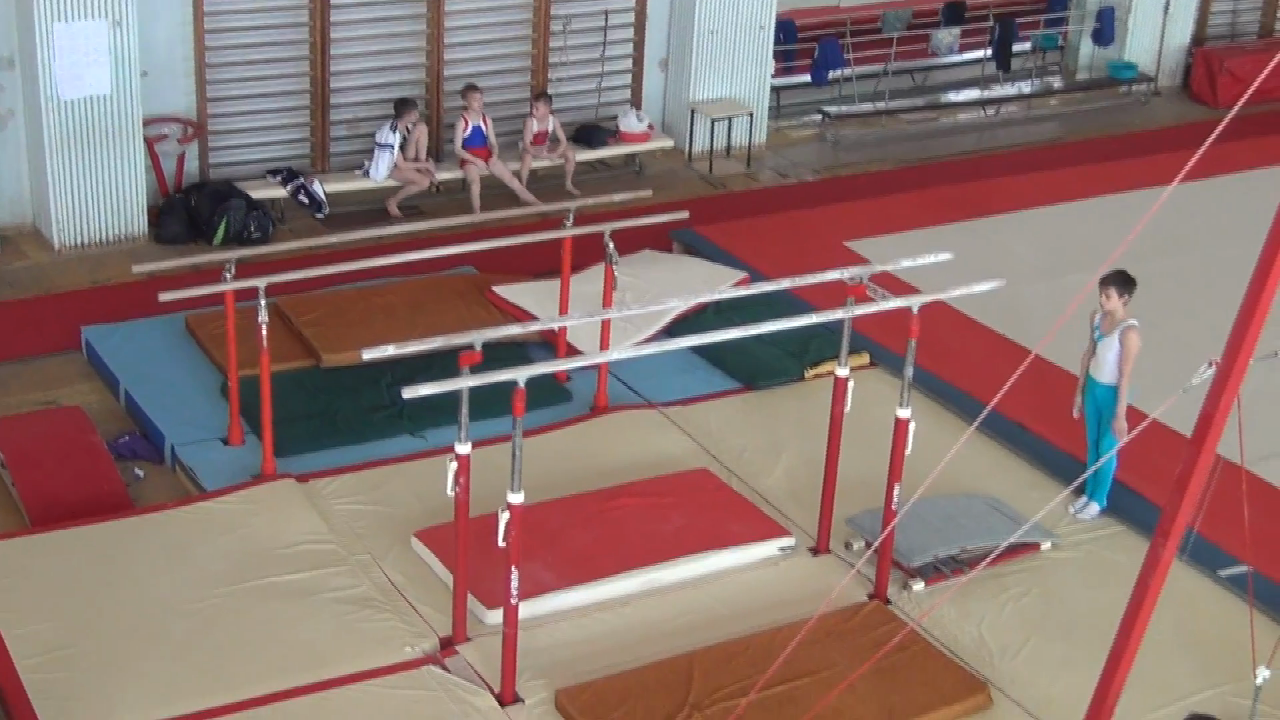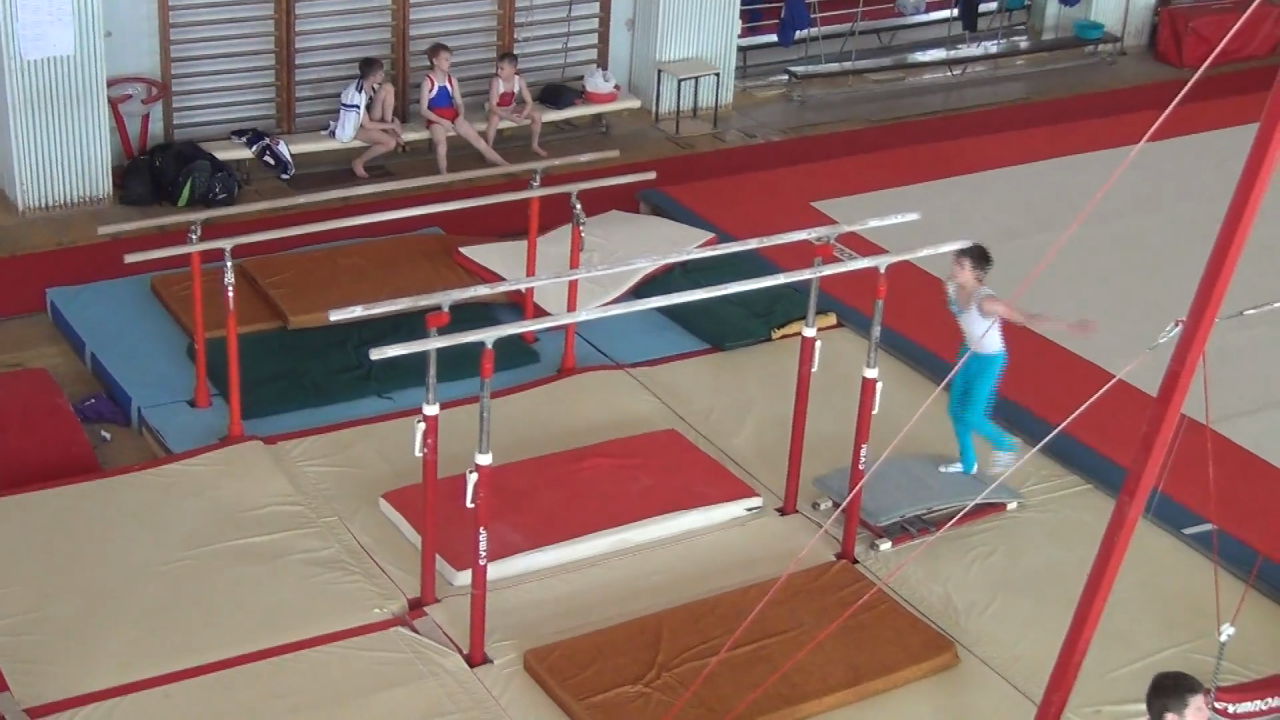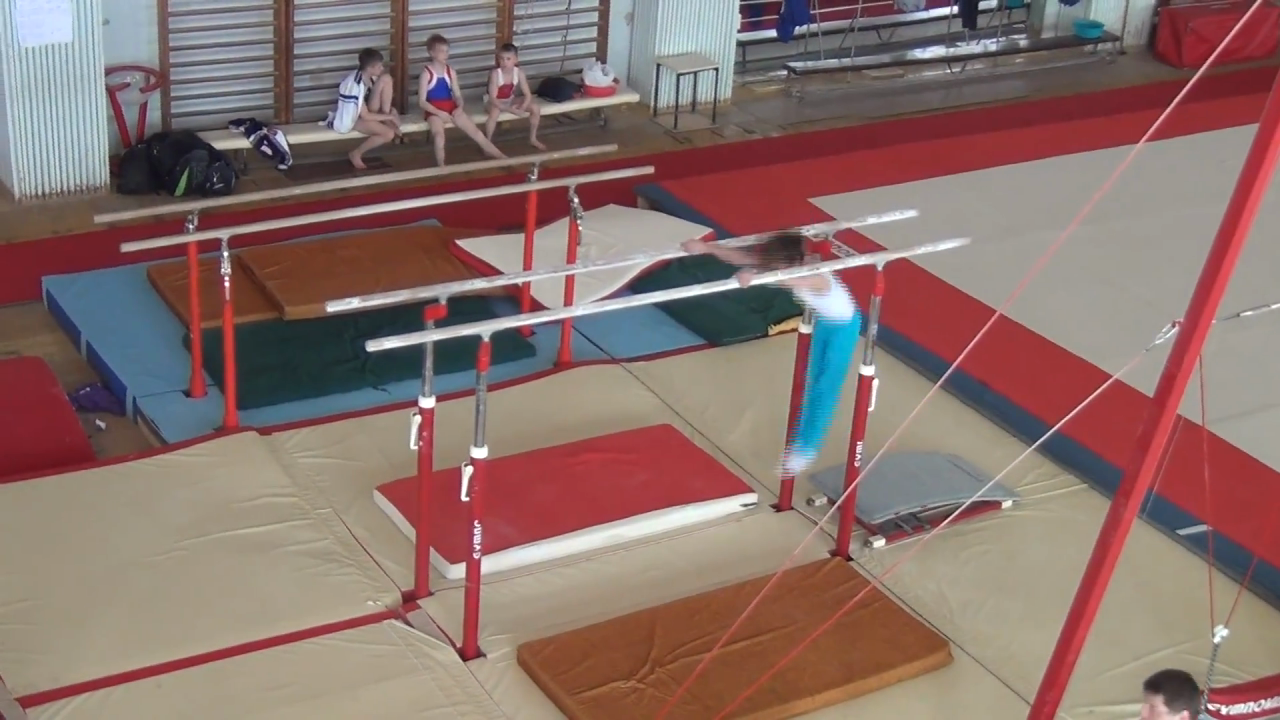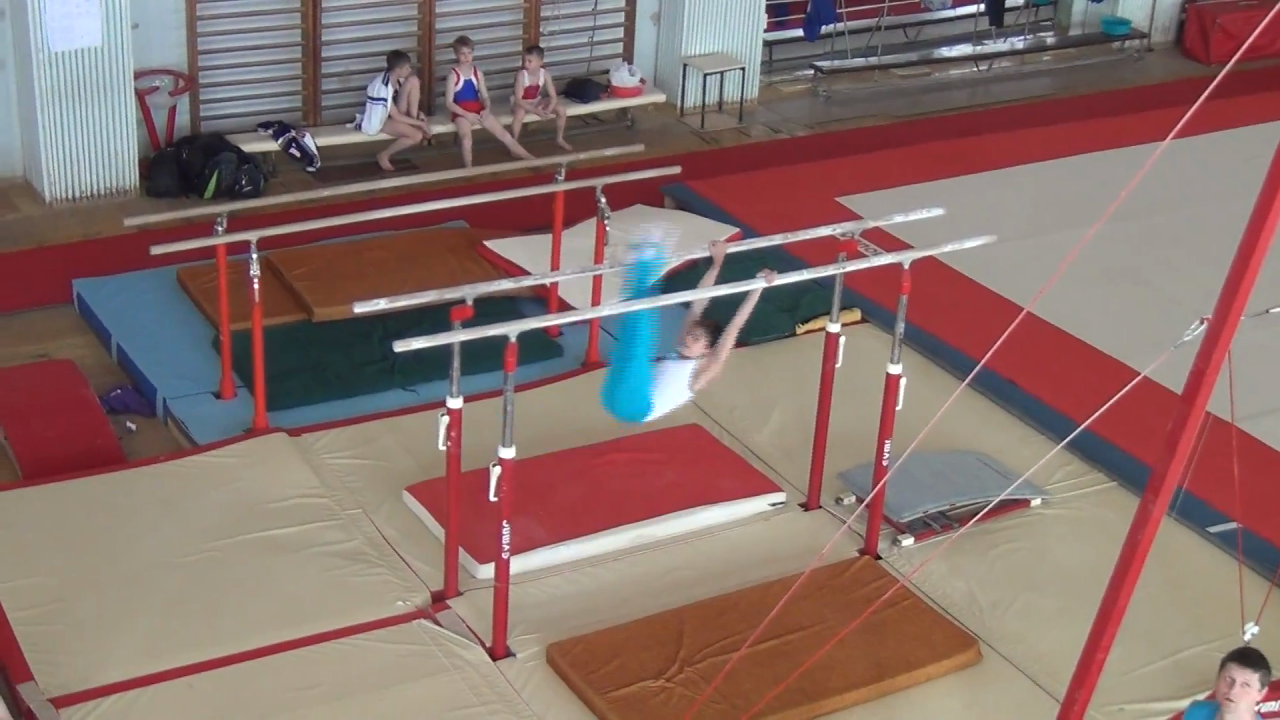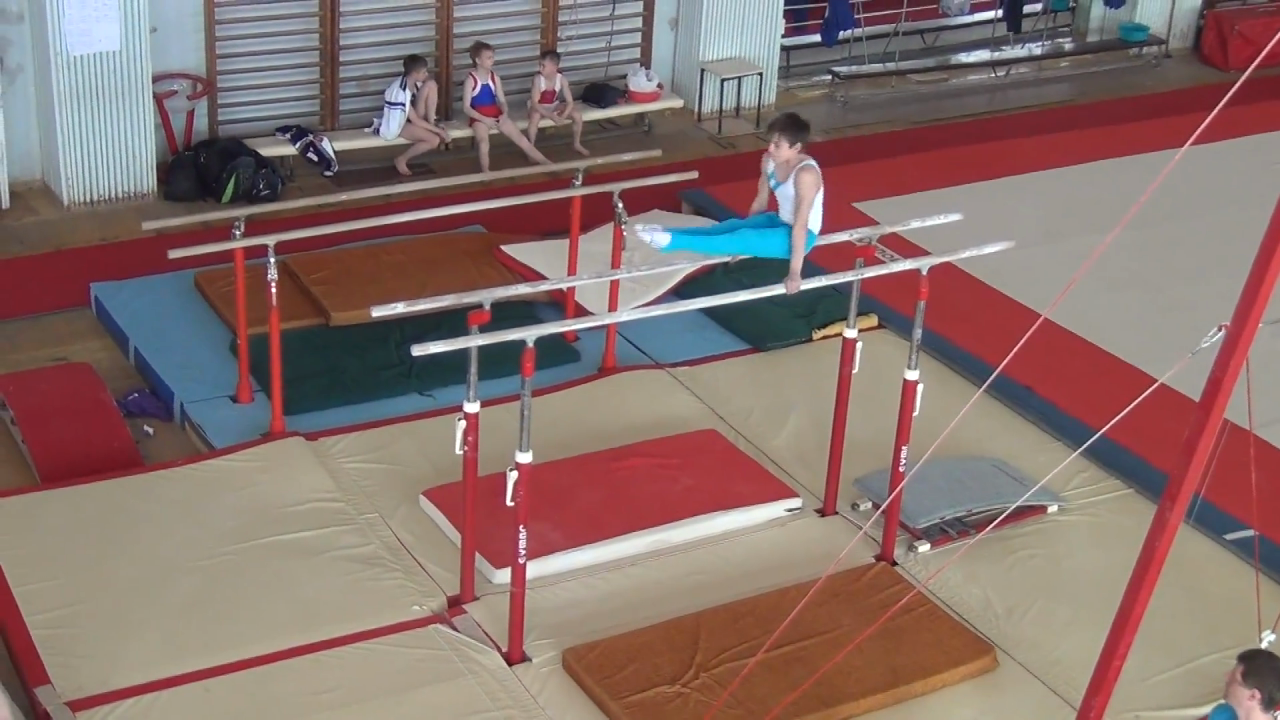
dt=1s
person 1, frame 1
left shoulder: (1129, 332)
right shoulder: (1097, 317)
left elbow: (1125, 376)
left wrist: (1120, 415)
right wrist: (1079, 390)
left hip: (1112, 392)
right hip: (1093, 386)
left knee: (1106, 448)
right knee: (1092, 444)
left ankle: (1098, 500)
right ankle: (1088, 493)
person 1, frame 2
left shoulder: (986, 302)
right shoulder: (952, 286)
left elbow: (1025, 318)
left wrist: (1069, 325)
left hip: (989, 359)
right hip: (969, 353)
left knee: (973, 418)
right knee: (955, 410)
left ankle: (1006, 446)
right ankle: (967, 461)
person 1, frame 3
left shoulder: (814, 281)
right shoulder: (781, 265)
right elbow: (746, 258)
left wrist: (755, 273)
right wrist: (706, 247)
left hip: (844, 326)
right hip: (824, 323)
left knee: (826, 389)
right knee: (814, 387)
left ankle: (805, 448)
right ankle: (801, 446)
person 1, frame 4
left shoulder: (706, 370)
right shoulder: (678, 356)
left elbow: (732, 331)
right elbow: (697, 306)
left wrist: (759, 289)
right wrist: (716, 265)
left hip: (636, 406)
right hip: (616, 396)
person 1, frame 5
left shoulder: (806, 174)
right shoulder: (769, 161)
left elbow: (800, 225)
right elbow: (760, 203)
left wrist: (795, 272)
right wrist: (748, 232)
left hip: (802, 234)
right hip: (779, 222)
left knee: (739, 239)
left ankle: (670, 241)
right ankle: (667, 234)
